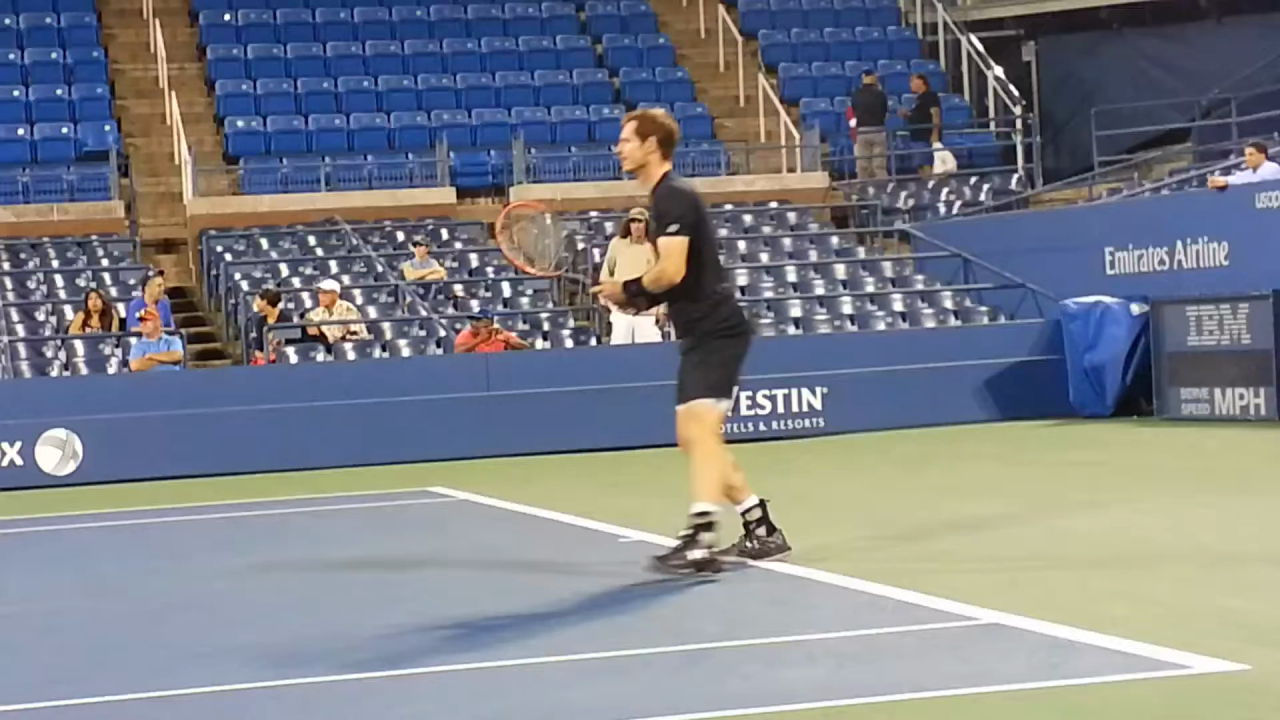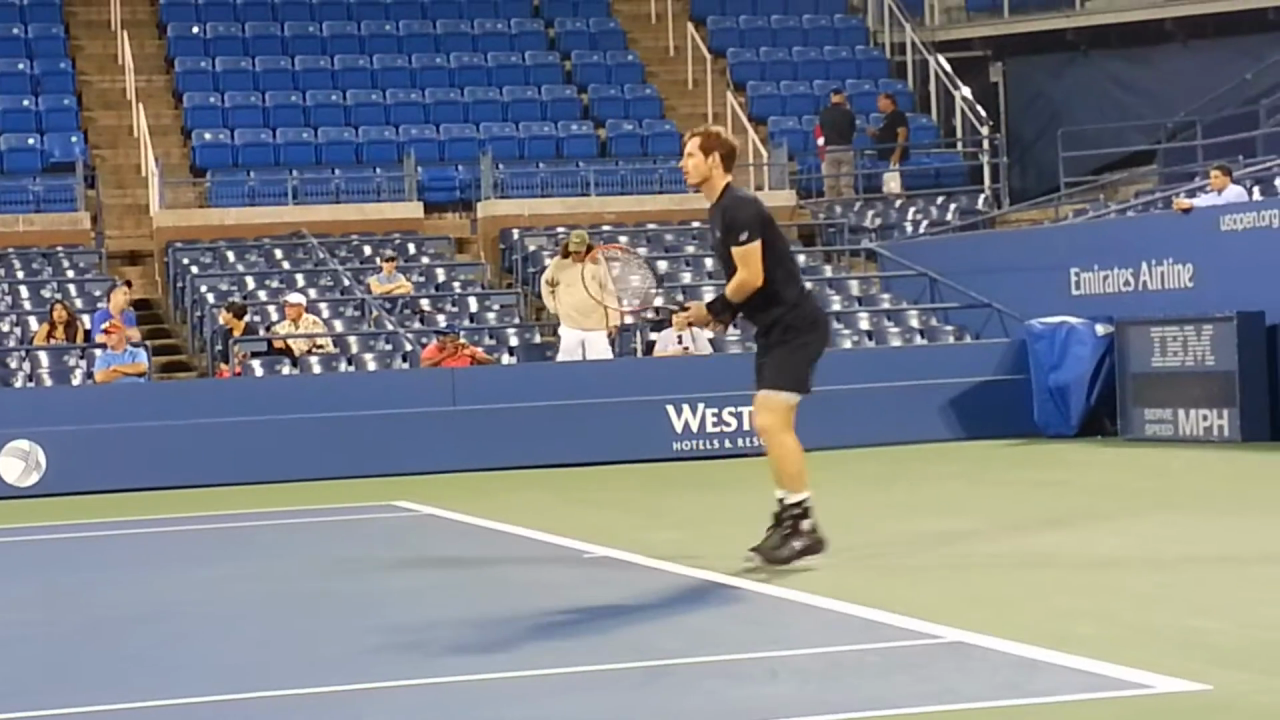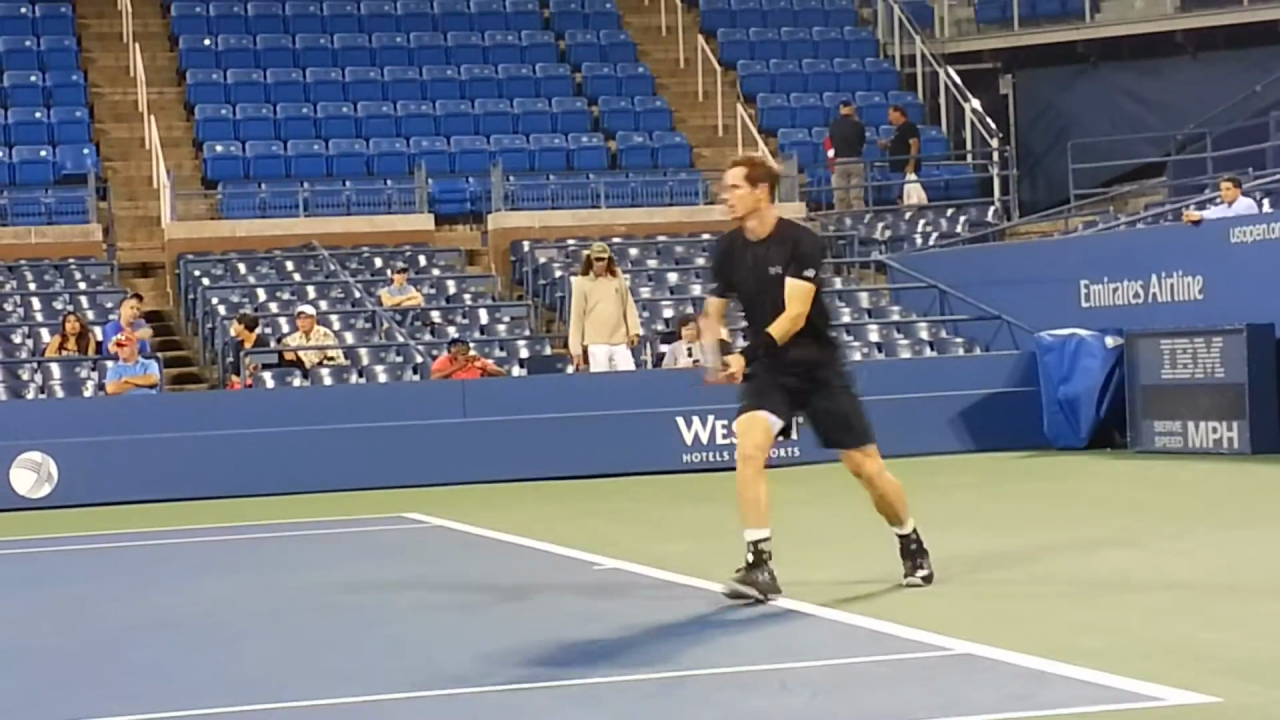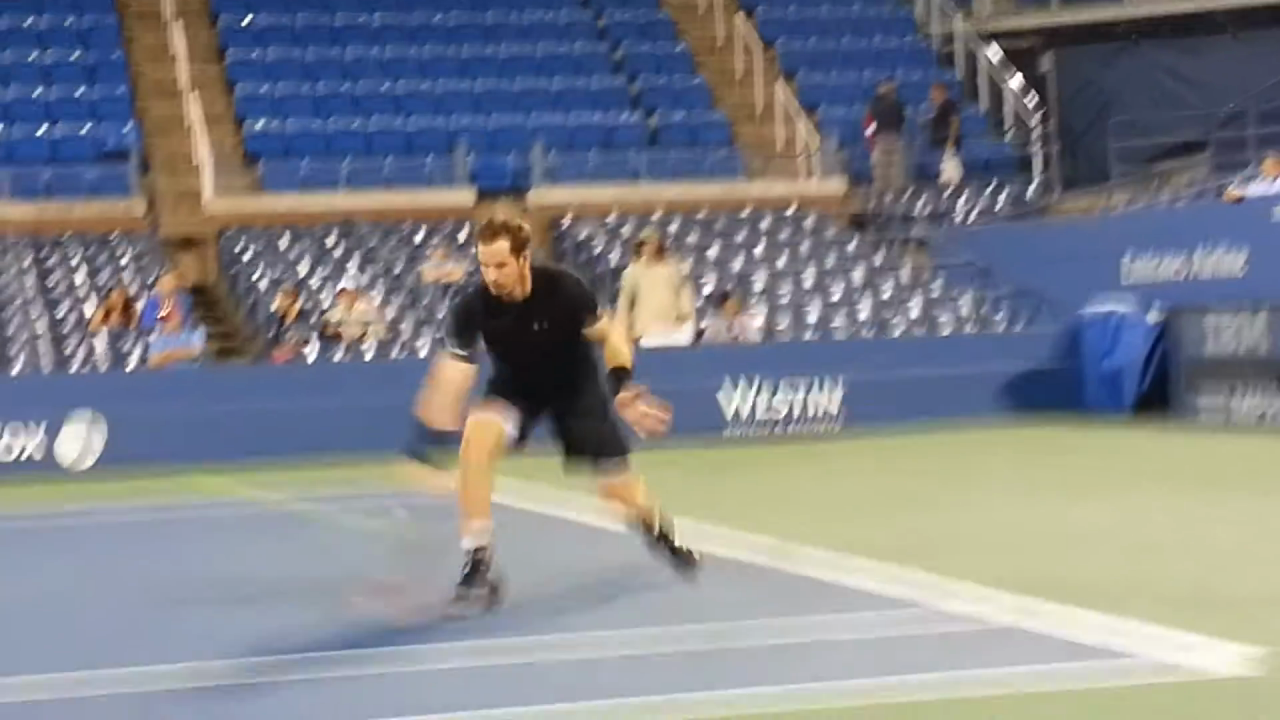
dt=0.7s
person 1, frame 1
left shoulder: (674, 196)
right shoulder: (664, 197)
left elbow: (672, 273)
left wrist: (628, 290)
right wrist: (641, 297)
left hip: (716, 331)
right hip: (700, 332)
left knee: (697, 429)
right knee: (695, 435)
left ankle: (700, 538)
right ankle: (761, 529)
person 1, frame 2
left shoulder: (739, 207)
right shoulder: (722, 209)
left elbow: (752, 277)
left wrist: (713, 309)
right wrist: (721, 311)
left hip: (795, 324)
right hip: (776, 327)
left knee: (770, 421)
right knee: (772, 425)
left ankle: (800, 523)
right ankle: (793, 522)
person 1, frame 3
left shoulder: (800, 241)
right shoulder: (726, 249)
left elbow: (796, 313)
right elbow: (713, 313)
left wrist: (749, 355)
right wrist: (716, 358)
left hip: (819, 370)
right hip: (766, 375)
left knee: (868, 469)
right knee: (748, 450)
left ankle: (912, 545)
right ankle: (759, 566)
person 1, frame 4
left shoulder: (563, 287)
right shoulder: (472, 306)
left elbow: (608, 335)
right elbow: (450, 378)
left wrist: (622, 389)
right wrist: (430, 441)
left hip: (574, 385)
right hip: (516, 385)
left knee: (623, 490)
right knee: (477, 440)
left ankle: (662, 536)
right ankle: (478, 567)
